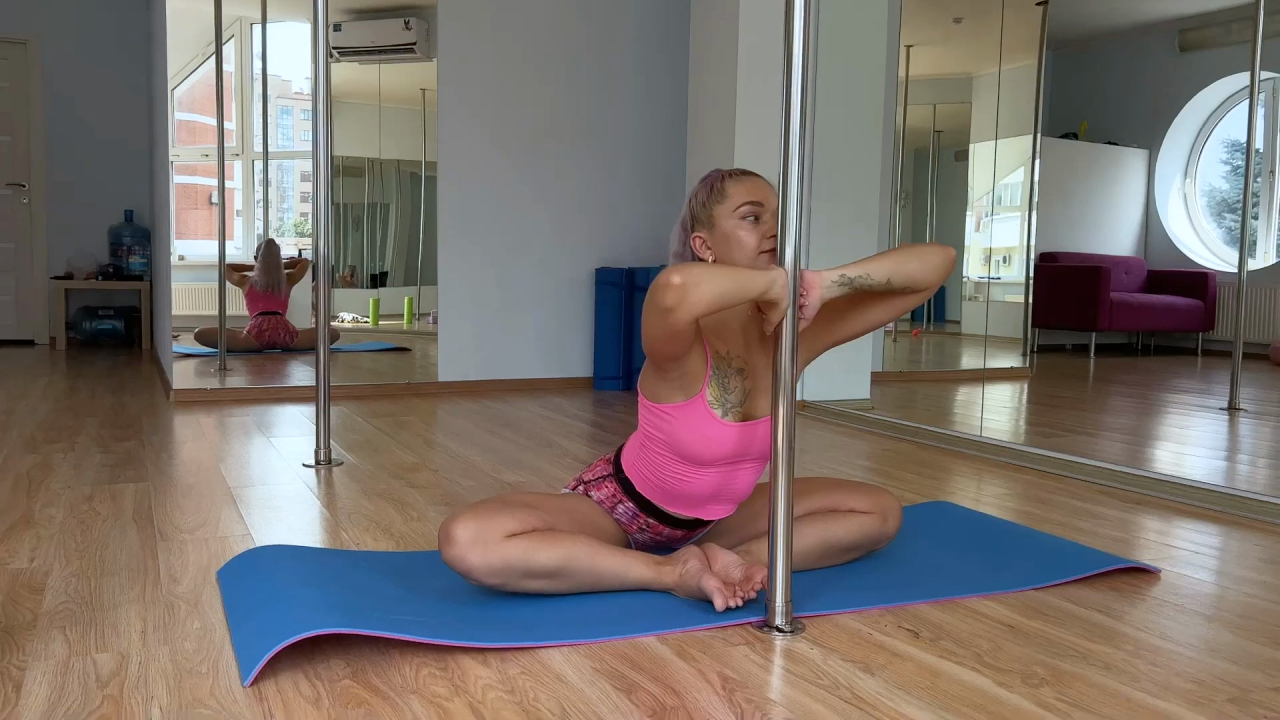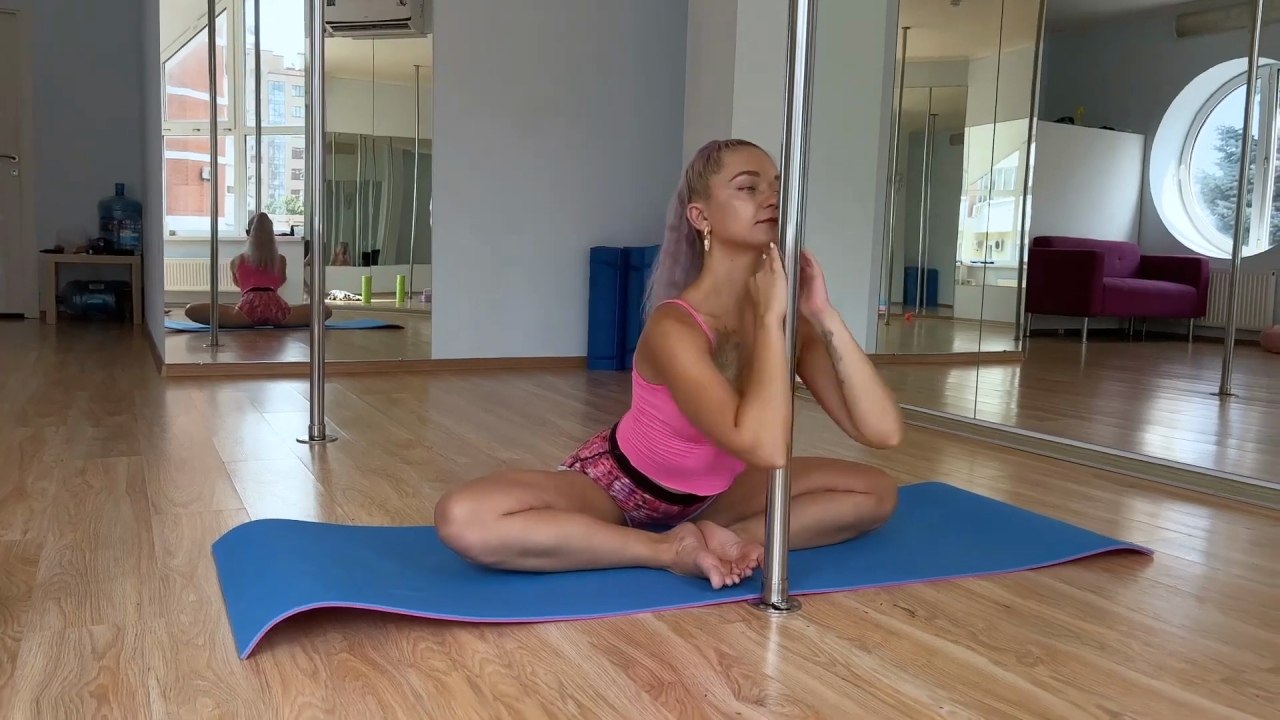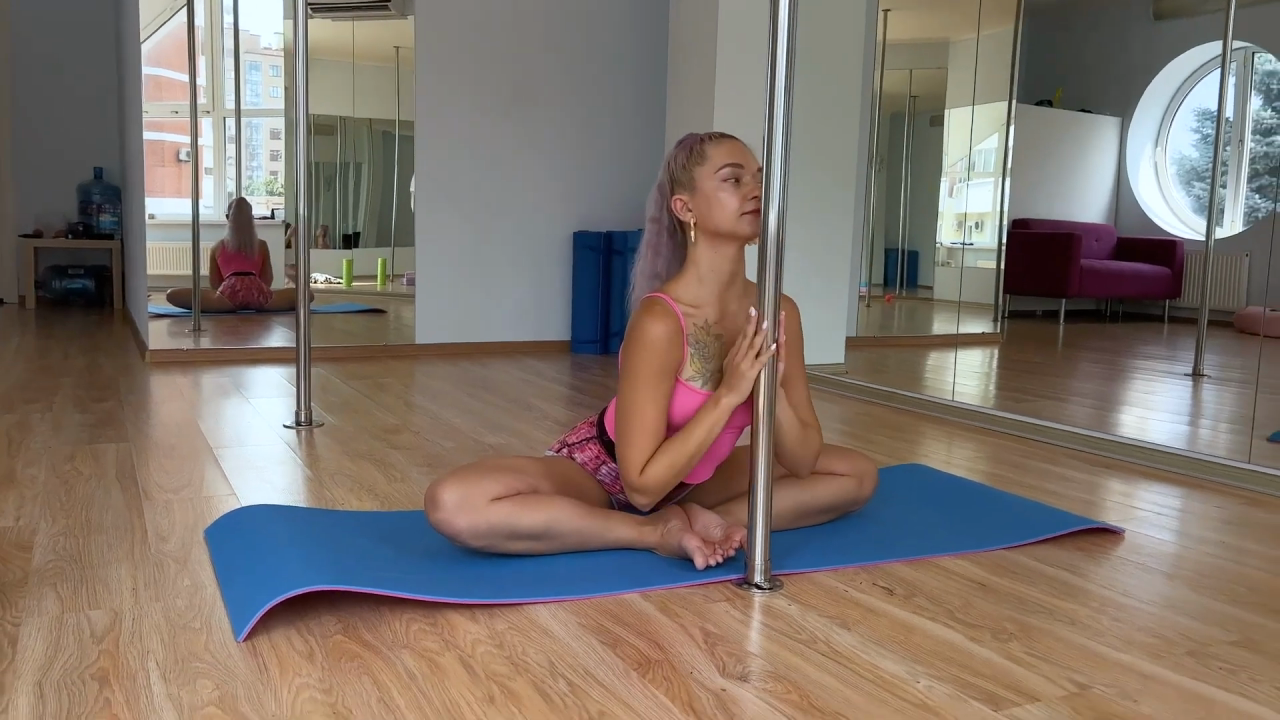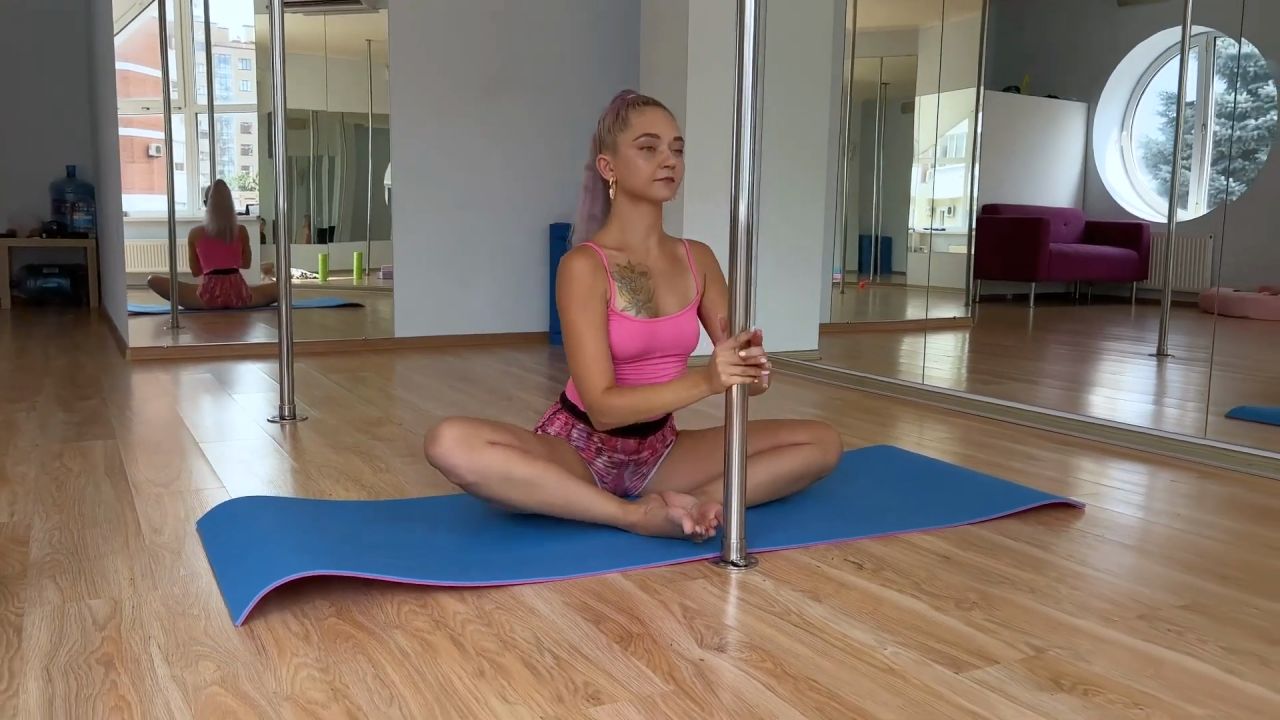
dt=0.7s
person 1, frame 1
left shoulder: (796, 333)
right shoulder: (681, 345)
left elbow: (939, 262)
right elbow: (675, 286)
left wrist: (826, 281)
right wrist: (773, 280)
left hip: (713, 519)
right hip: (616, 510)
left knee: (880, 512)
right knee: (467, 542)
left ankle: (727, 564)
right ankle: (672, 572)
person 1, frame 2
left shoulder: (792, 321)
right shoulder: (672, 330)
left elbow: (884, 432)
right elbow: (765, 448)
left wrist: (825, 317)
right wrist: (773, 317)
left hip: (706, 497)
right hip: (613, 490)
left knee: (877, 493)
right knee: (462, 520)
left ankle: (718, 537)
right ankle: (668, 548)
person 1, frame 3
left shoulder: (779, 314)
right shoulder: (659, 322)
left elbow: (804, 460)
right elbow: (643, 485)
left wrist: (770, 391)
right wrist: (730, 395)
left hip: (688, 480)
right hip: (600, 473)
left knee: (857, 475)
right knee: (451, 505)
left ankle: (709, 522)
right ankle: (659, 533)
person 1, frame 4
left shoulder: (698, 259)
right shoulder: (584, 265)
left elbow: (757, 382)
right elbow: (602, 407)
left wrist: (748, 364)
right wrist: (705, 380)
left hip: (657, 451)
right hip: (577, 450)
left knee: (823, 443)
right knee: (448, 443)
right ankle: (637, 513)
